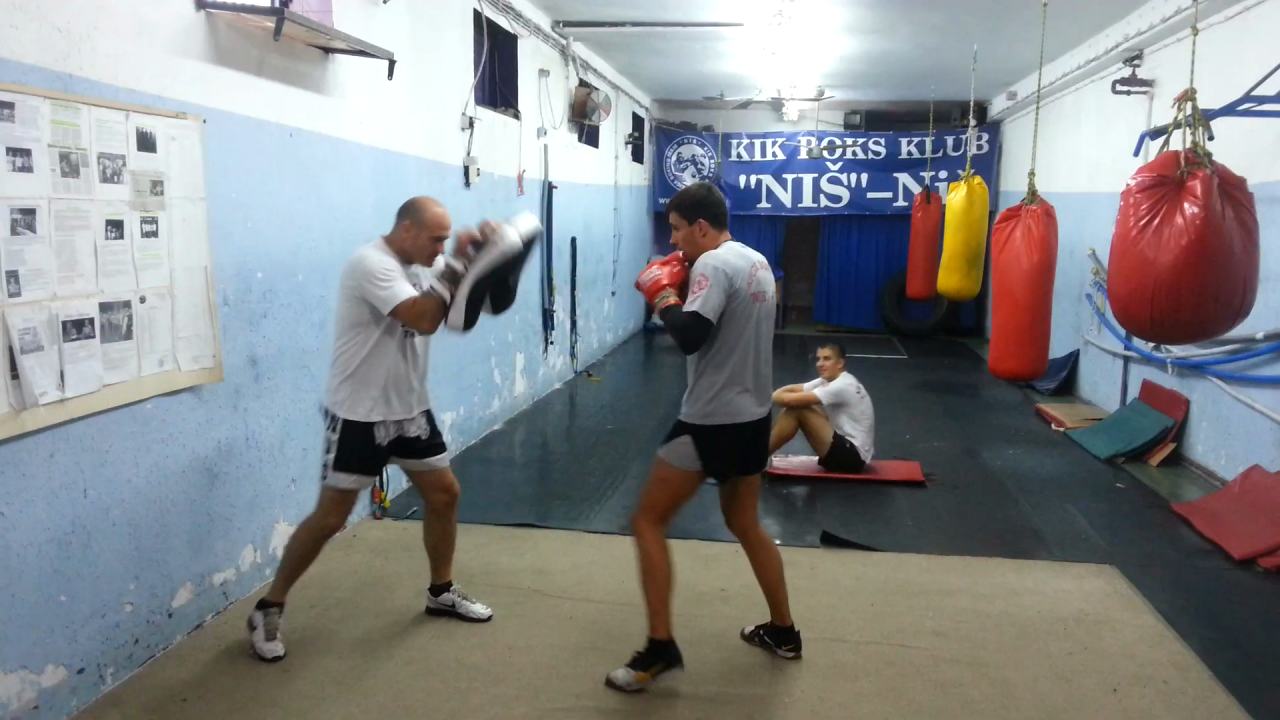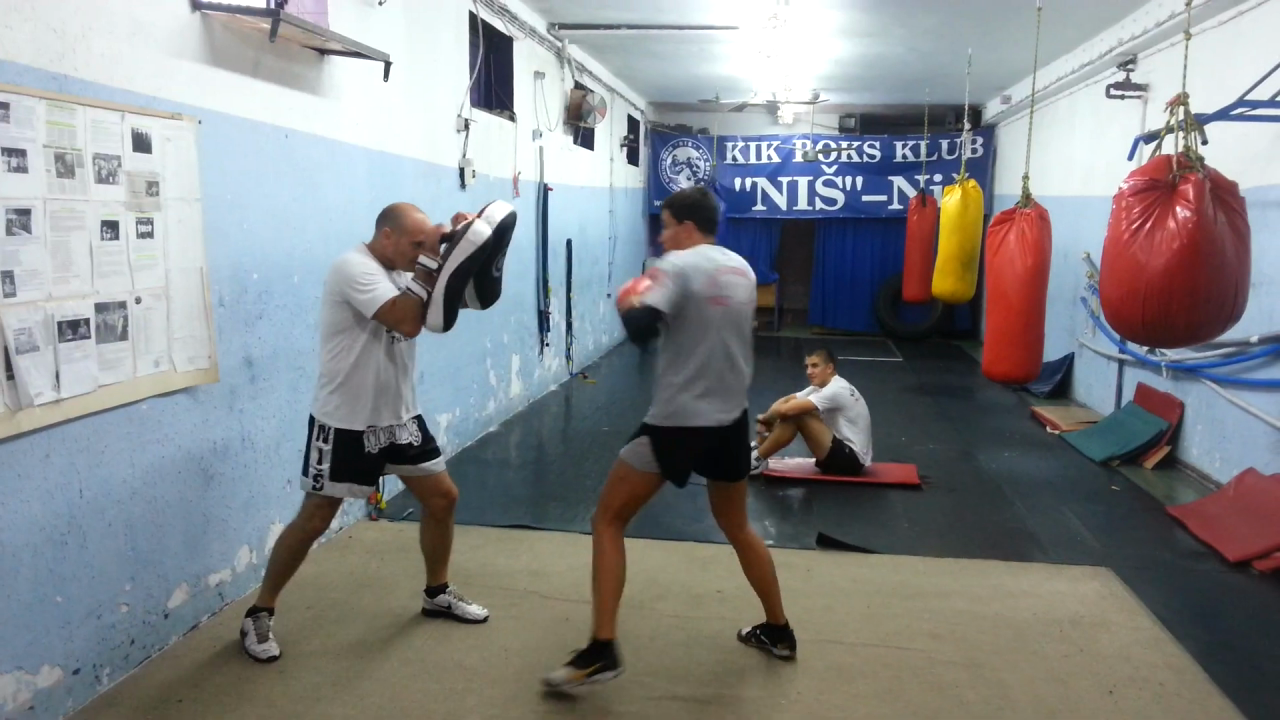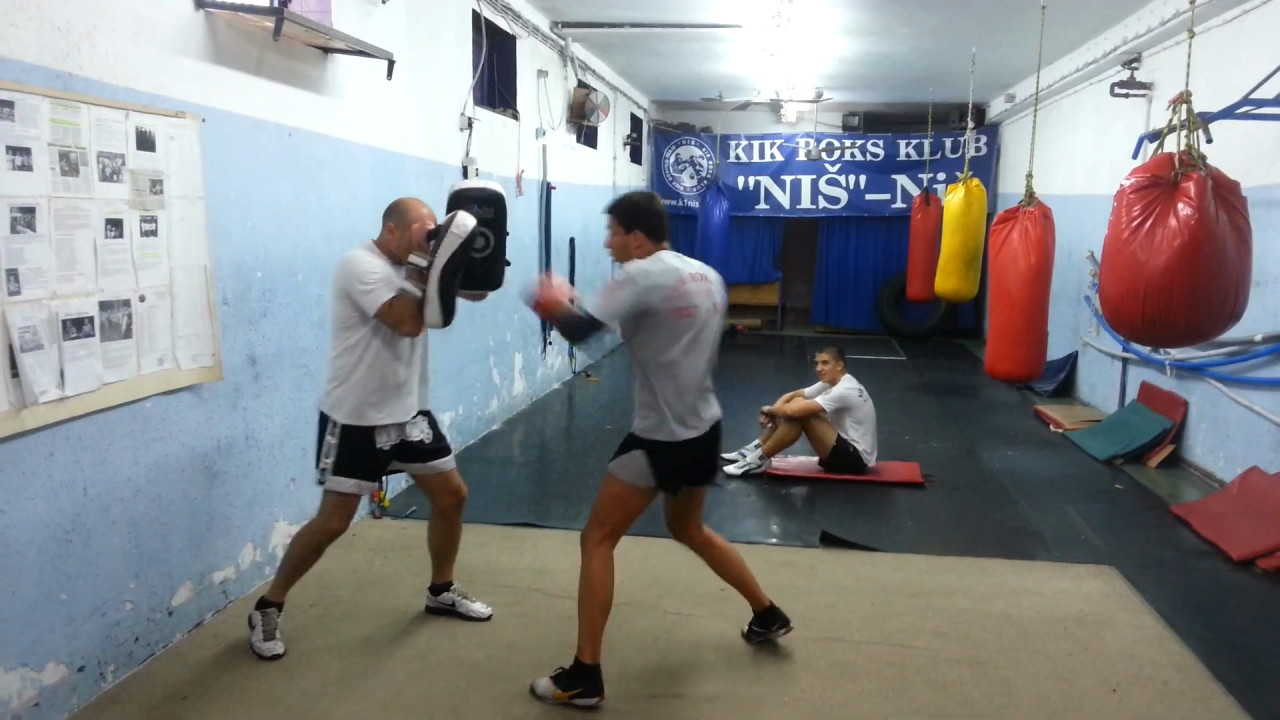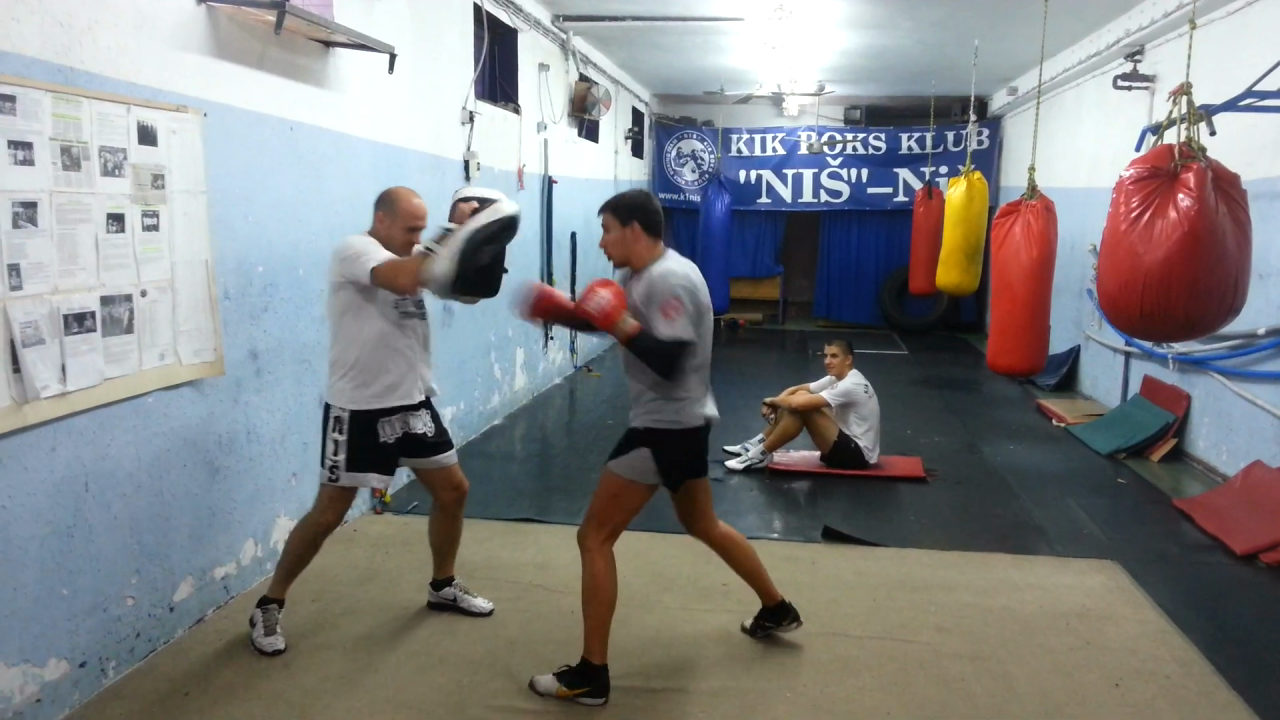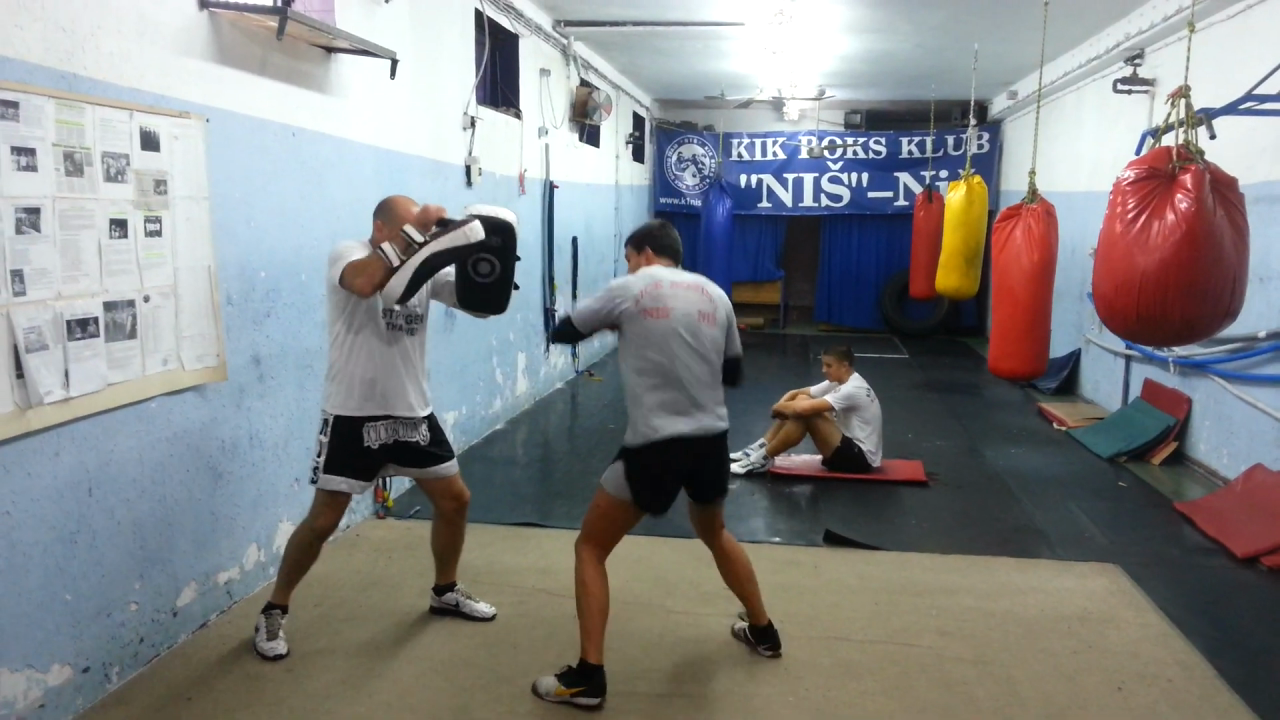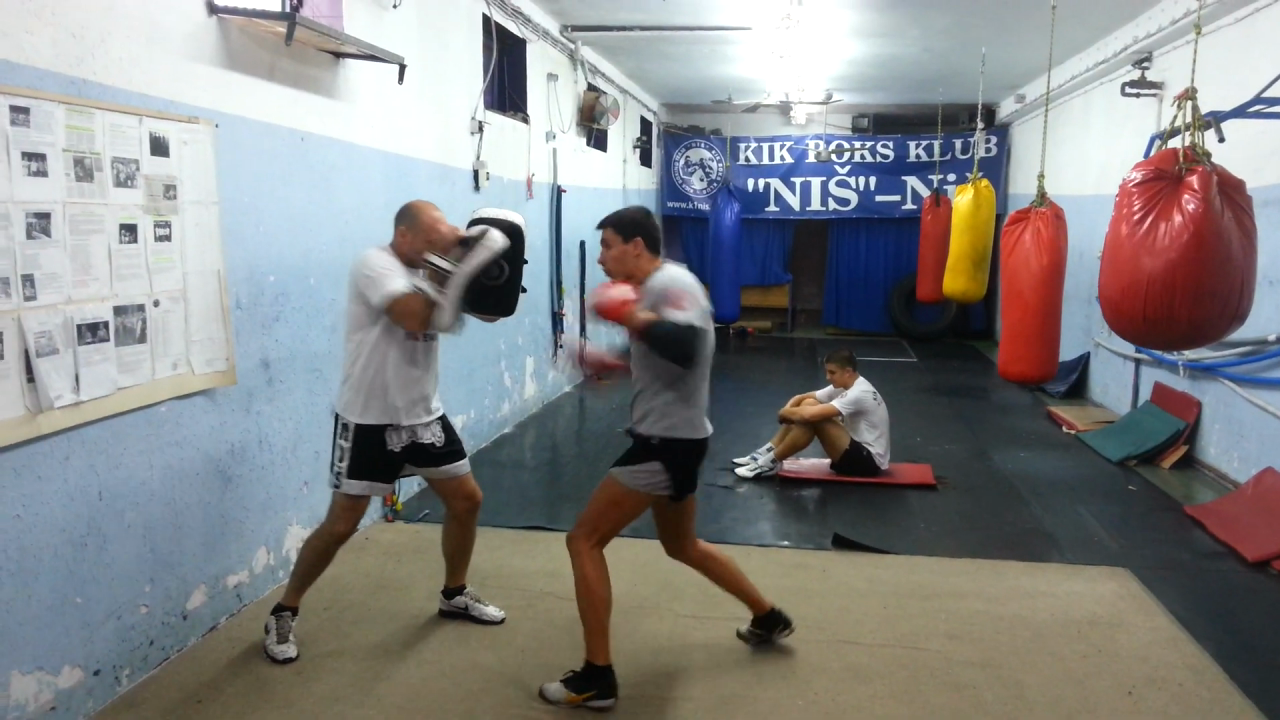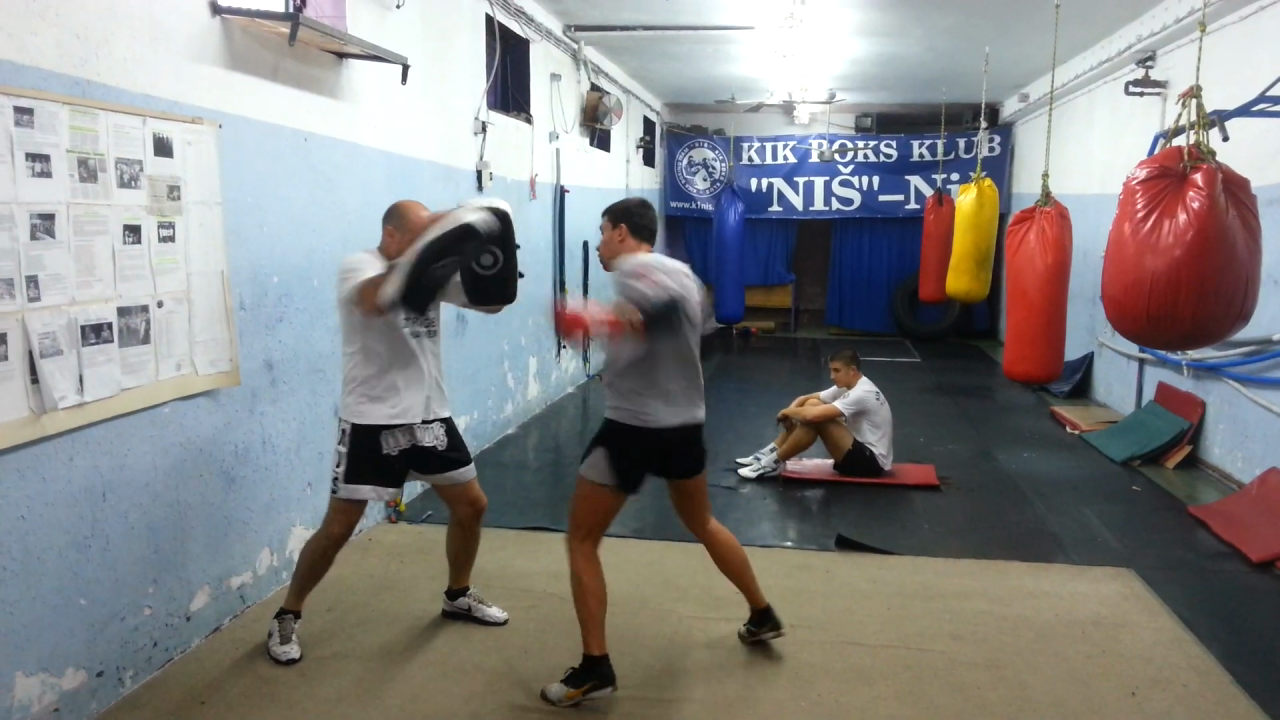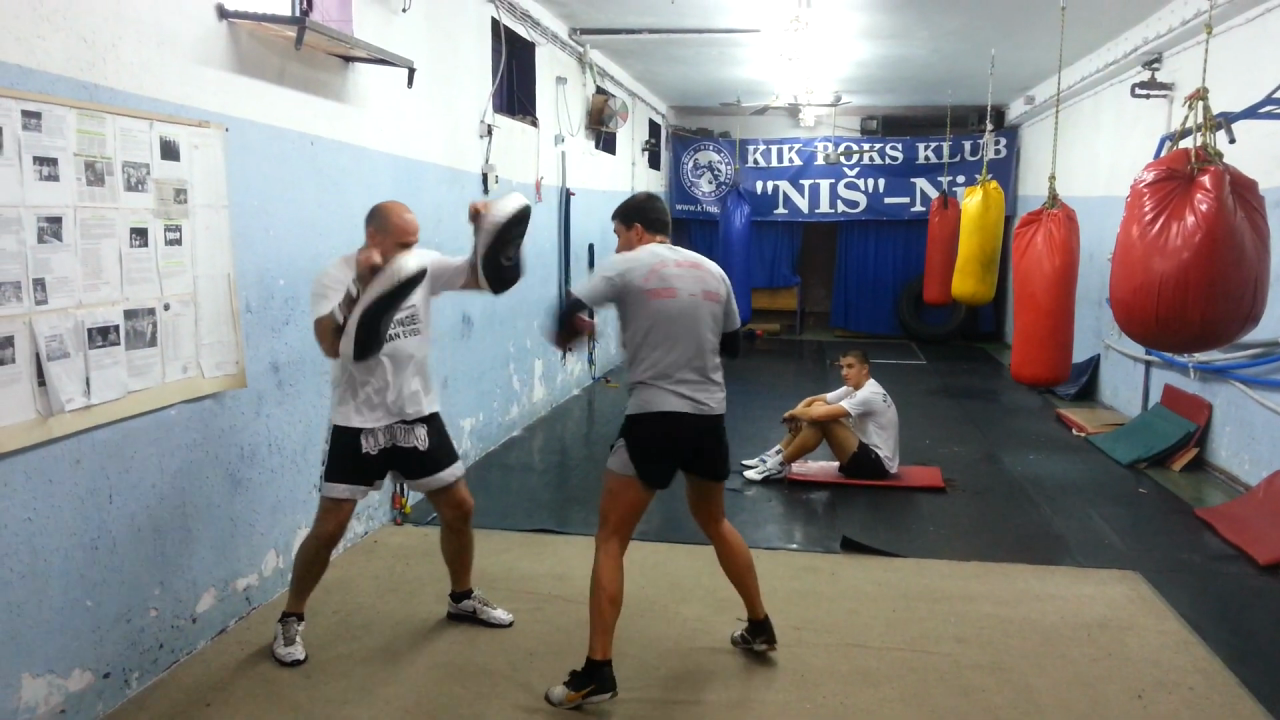
dt=0.2s
person 1, frame 1
left shoulder: (714, 264)
right shoulder: (755, 260)
left elbow: (691, 335)
left wrist: (661, 295)
right wrist: (684, 285)
left hip: (712, 421)
right hip: (753, 415)
left knee: (648, 523)
right knee: (745, 523)
left ankle: (660, 650)
right ankle: (783, 631)
person 1, frame 2
left shoulder: (678, 265)
right shoulder: (742, 269)
left elbow: (643, 328)
left wrist: (633, 300)
left hip: (676, 423)
right hip: (731, 420)
left knee: (607, 521)
right knee: (737, 526)
left ankle: (601, 650)
right ankle: (779, 630)
person 1, frame 3
left shoulder: (641, 276)
right shoulder: (704, 275)
left elbow: (582, 329)
left wrist: (554, 304)
left hip: (661, 435)
right hip: (702, 427)
left knee: (597, 540)
right knee: (691, 531)
left ankle: (585, 674)
right ankle: (768, 615)
person 1, frame 4
left shoulder: (668, 279)
right shoulder: (639, 272)
left elbow: (669, 362)
right elbow: (600, 314)
left wrist: (619, 323)
right wrist: (565, 309)
left hip: (665, 429)
right hip: (687, 425)
left knee: (594, 537)
right knee: (704, 525)
left ankle: (592, 674)
right ankle: (777, 608)
person 1, frame 5
left shoulder: (627, 288)
right shoulder: (716, 295)
left elbow: (564, 332)
right elbow: (733, 374)
left wrist: (577, 319)
left hip: (655, 446)
right hip: (711, 438)
left knee: (590, 548)
right knee: (715, 534)
left ankle: (588, 676)
right ankle: (763, 630)
person 1, frame 6
left shoulder: (671, 282)
right shoulder: (650, 288)
left elbow: (685, 351)
left wrist: (632, 318)
left hip: (669, 439)
right hip: (675, 436)
left knee: (583, 541)
right knee: (682, 545)
left ankle: (597, 676)
right ankle: (768, 618)
person 1, frame 7
left shoulder: (637, 271)
right shoulder: (673, 274)
left elbow: (672, 312)
left wrist: (616, 319)
left hip: (632, 429)
right hip: (685, 423)
left knee: (581, 540)
right knee: (702, 523)
left ankle: (595, 668)
right ankle: (763, 616)
person 1, frame 8
left shoulder: (629, 265)
right shoulder: (714, 273)
left elbow: (572, 307)
right elbow: (730, 344)
left wrist: (567, 333)
left hip: (654, 420)
right hip: (709, 417)
left knee: (610, 541)
right knee: (713, 521)
left ankle: (596, 672)
right ankle: (759, 628)
person 2, frame 1
left shoulder: (417, 266)
right shoulder: (371, 264)
right elbow: (424, 320)
left wrist: (482, 255)
right wrist: (458, 264)
left hip: (409, 406)
right hip: (358, 413)
left knee: (445, 493)
right knee: (330, 516)
left ankle: (441, 591)
right ankle: (269, 609)
person 2, frame 2
left shoulder: (400, 271)
right shoulder: (354, 269)
left elbow: (457, 300)
right elbow: (409, 323)
left wrist: (470, 246)
right wrist: (431, 262)
left hip: (397, 414)
right hip: (345, 421)
left knee: (443, 498)
right knee: (313, 521)
left ankle: (437, 593)
right ankle: (259, 614)
person 2, frame 3
left shoulder: (412, 265)
right shoulder: (360, 266)
left elbow: (476, 290)
right elbow: (408, 323)
right wrist: (421, 260)
left hip: (407, 412)
right hip: (355, 418)
left knee: (452, 495)
right knee: (333, 522)
left ankle: (442, 591)
right ankle: (268, 608)
person 2, frame 4
left shoulder: (411, 258)
right shoulder: (354, 249)
left elbow: (468, 289)
right elbow: (404, 279)
left wrist: (469, 233)
right wrist: (454, 233)
left hip: (411, 401)
right hip: (358, 408)
left knee: (453, 490)
right knee: (328, 514)
left ankle: (443, 586)
right ankle: (270, 604)
person 2, frame 5
right shoulder: (348, 254)
right elbow: (363, 283)
right wrist: (413, 235)
left hip: (412, 412)
right hip: (352, 415)
left knee: (455, 499)
right knee: (323, 520)
left ankle: (445, 591)
right ankle: (273, 611)
person 2, frame 6
right shoulder: (373, 265)
right elbow: (413, 319)
right wrist: (444, 259)
left hip: (423, 413)
right hip: (369, 419)
left knee: (467, 499)
right knee: (341, 524)
left ankle: (455, 594)
right ankle: (284, 613)
person 2, frame 7
right shoulder: (358, 266)
left elbow: (489, 301)
right elbow: (374, 302)
left hip: (429, 415)
right hip: (371, 422)
left knee: (472, 505)
right knee: (338, 528)
left ankle: (458, 596)
right ankle: (287, 616)
person 2, frame 8
left shoulder: (423, 267)
right shoulder: (335, 277)
right elbow: (332, 344)
right wrist: (361, 285)
left hip: (418, 417)
right hip: (358, 423)
left knee: (458, 507)
right knee: (328, 529)
left ankle: (463, 598)
right ankle: (291, 619)
